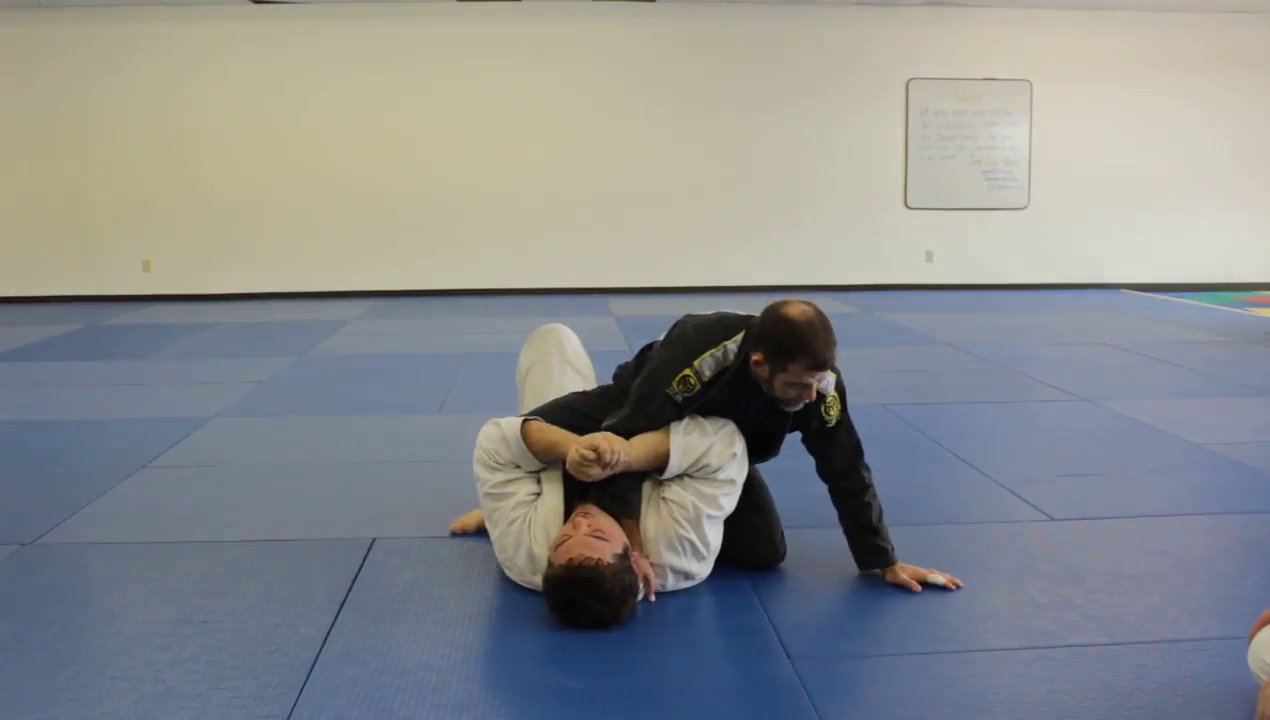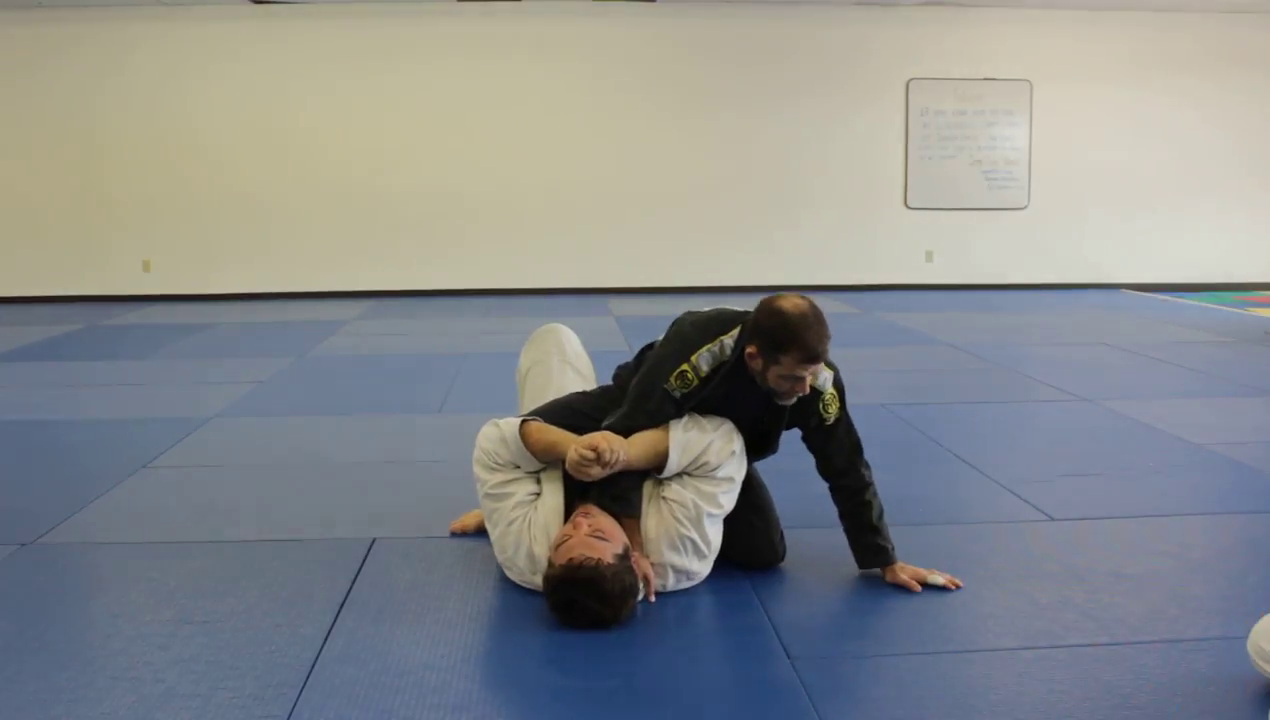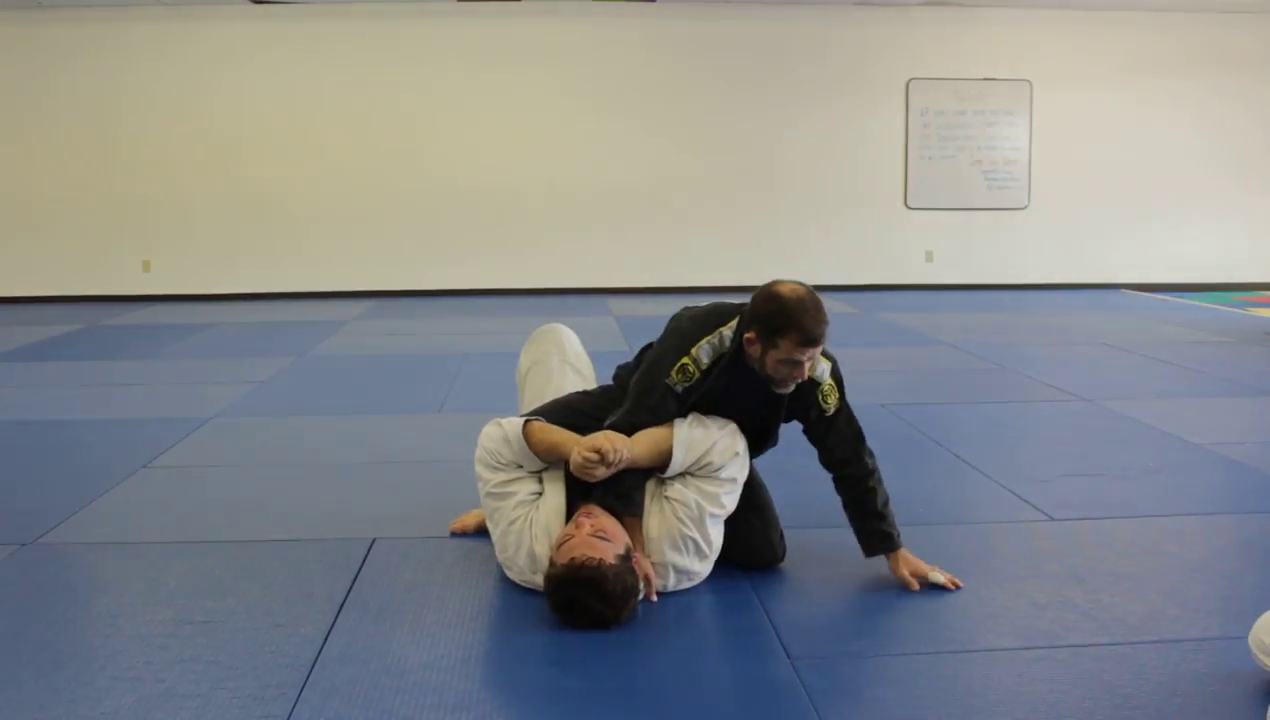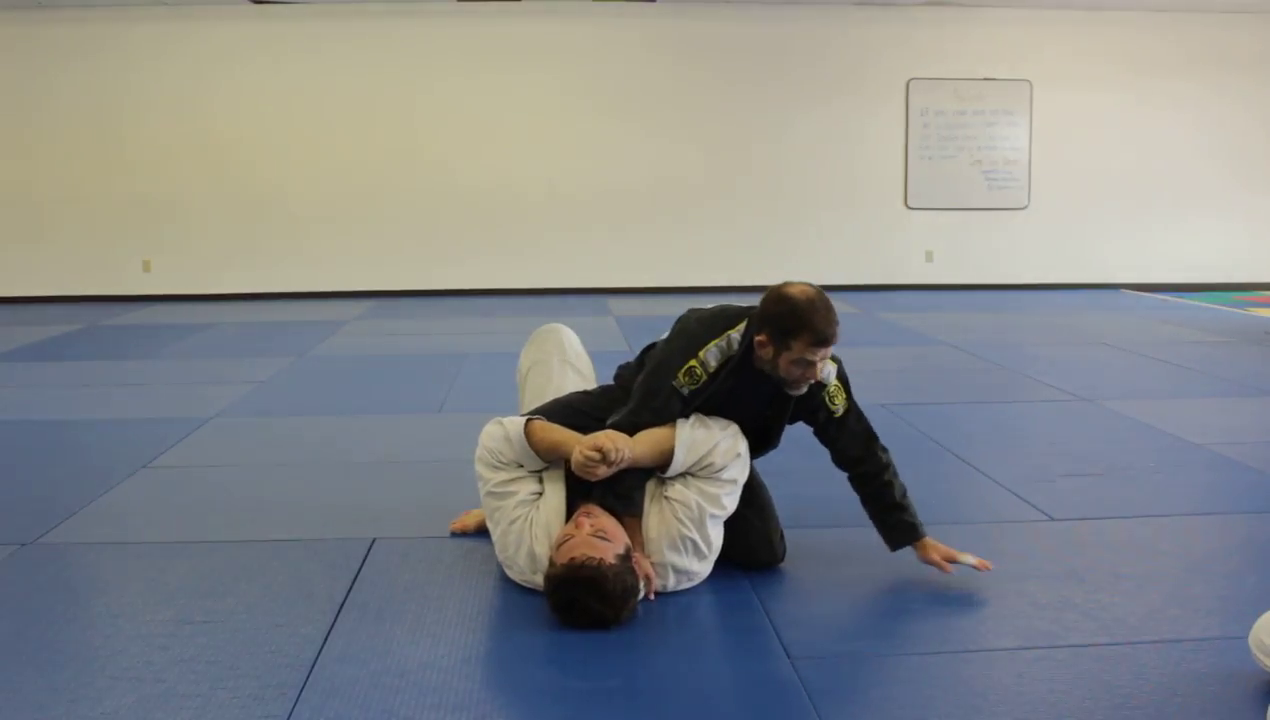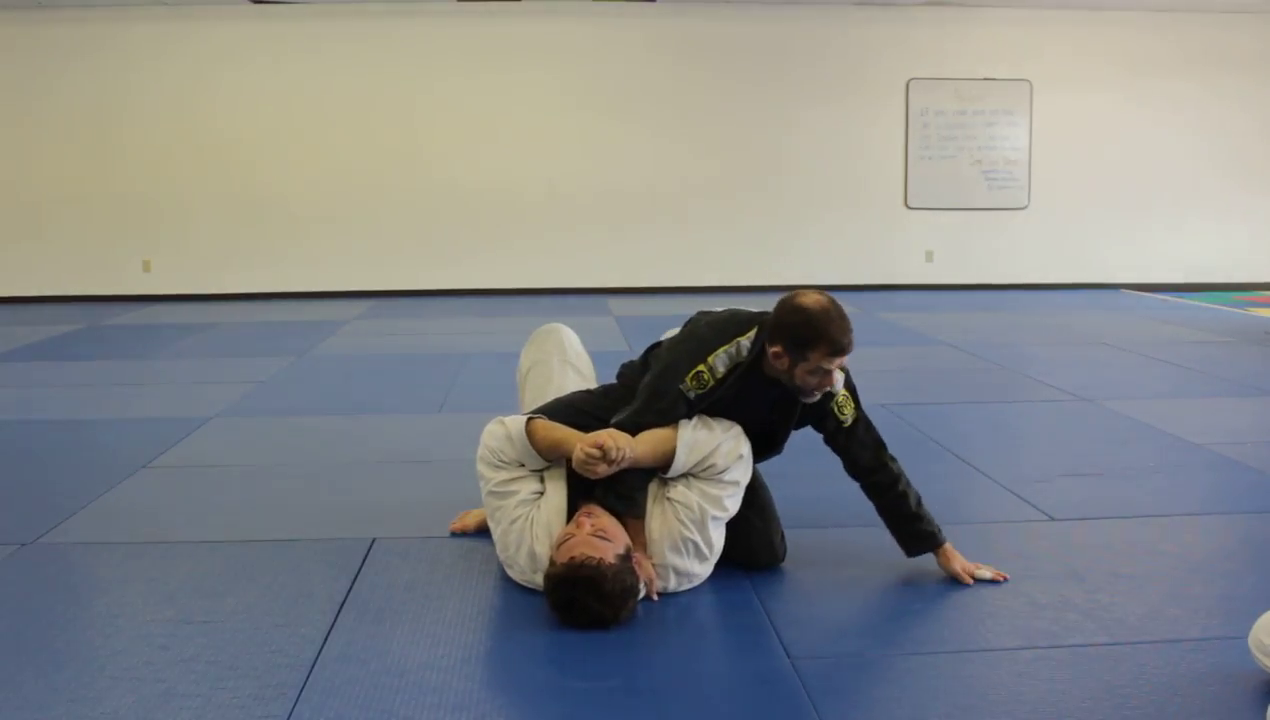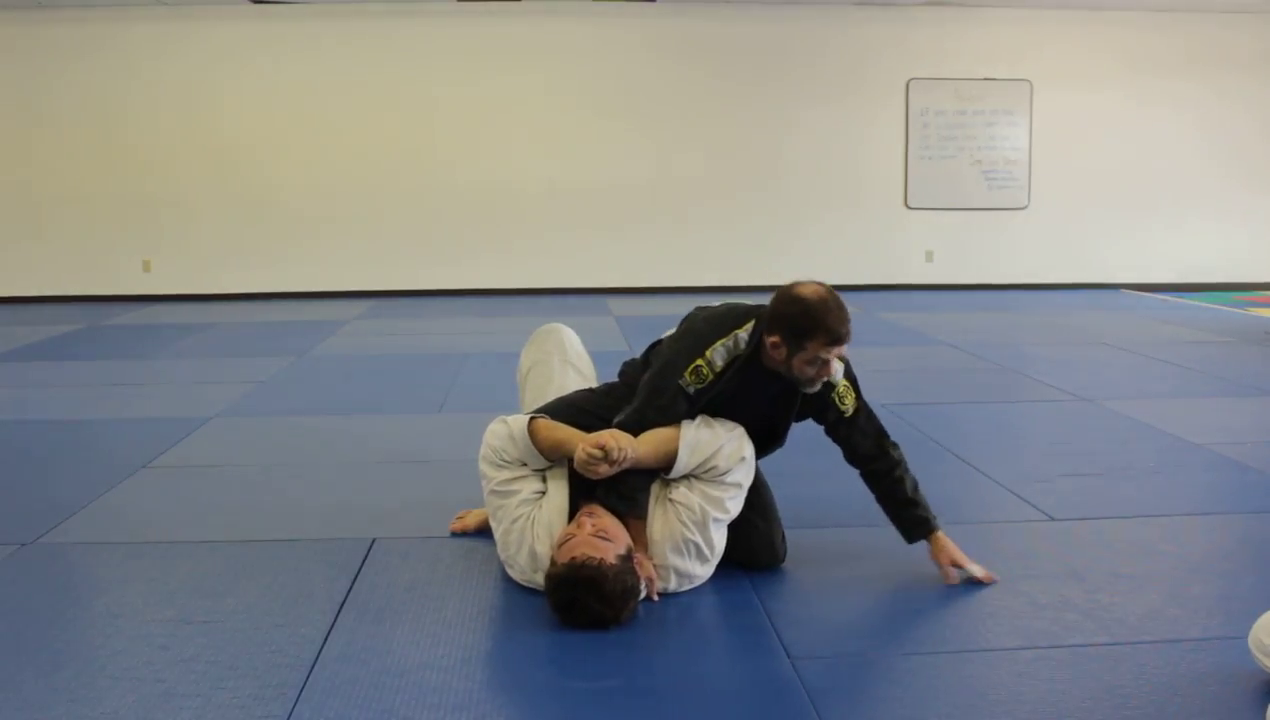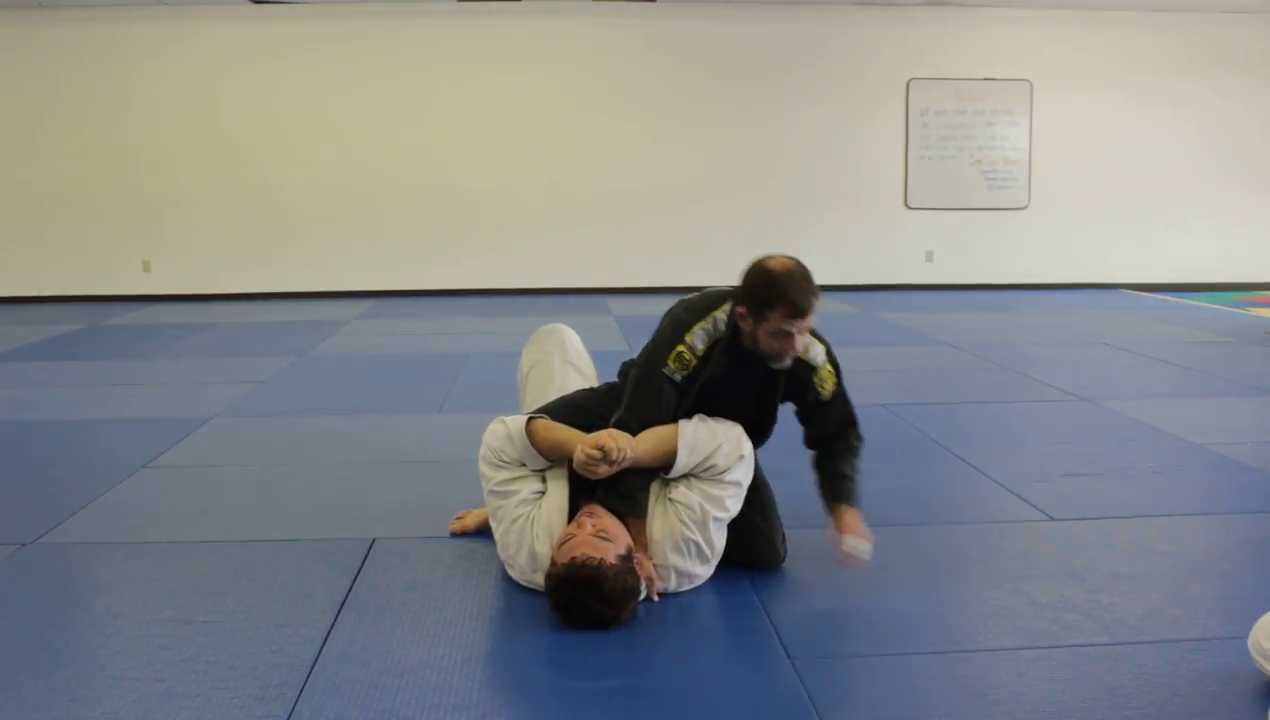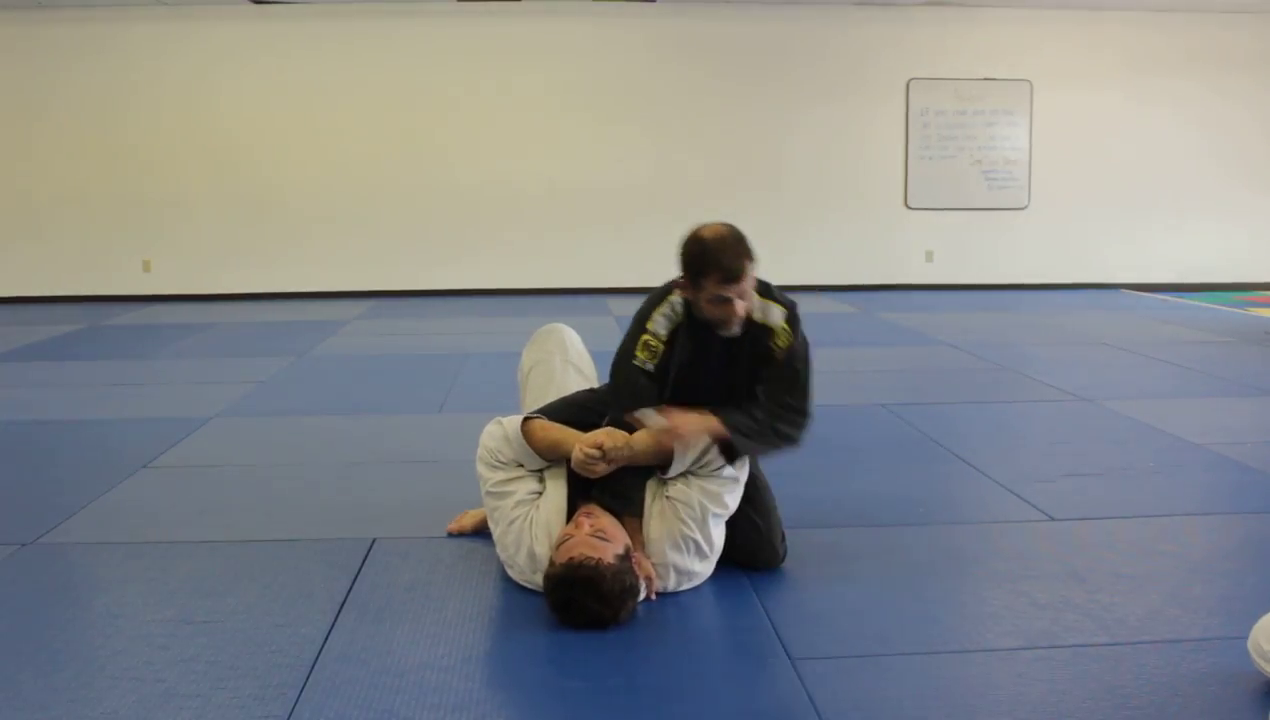
dt=0.2s
person 1, frame 1
left shoulder: (818, 384)
right shoulder: (694, 352)
left elbow: (847, 474)
right elbow: (627, 444)
left wrist: (886, 562)
right hip: (640, 411)
left knee: (763, 552)
person 1, frame 2
left shoulder: (818, 382)
right shoulder: (693, 349)
left elbow: (847, 471)
right elbow: (627, 442)
left wrist: (886, 561)
right hip: (642, 412)
left knee: (763, 553)
person 1, frame 3
left shoulder: (816, 373)
right shoulder: (691, 343)
left elbow: (850, 460)
right elbow: (630, 438)
left wrist: (893, 550)
right hip: (641, 414)
left knee: (763, 552)
person 1, frame 4
left shoulder: (821, 376)
right shoulder: (698, 345)
left elbow: (864, 457)
right elbow: (634, 441)
left wrist: (918, 539)
right hip: (642, 414)
left knee: (762, 552)
person 1, frame 5
left shoulder: (827, 382)
right shoulder: (707, 347)
left elbow: (874, 464)
right elbow: (637, 439)
left wrist: (938, 547)
right hip: (646, 414)
left knee: (763, 552)
person 1, frame 6
left shoulder: (827, 375)
right shoulder: (707, 341)
left elbow: (875, 452)
right elbow: (638, 435)
left wrist: (933, 535)
right hip: (645, 411)
left knee: (764, 552)
person 1, frame 7
left shoulder: (811, 357)
right shoulder: (692, 329)
left elbow: (838, 436)
right elbow: (639, 434)
left wrist: (844, 506)
right hip: (645, 429)
left knee: (765, 553)
person 1, frame 8
left shoulder: (776, 318)
right shoulder: (658, 319)
left elbow: (788, 417)
right elbow: (626, 427)
left wrist: (709, 424)
left hip: (719, 443)
right hip: (649, 420)
left knee: (764, 552)
person 2, frame 1
left shoulder: (524, 552)
right shoulder: (681, 557)
left elbow: (495, 442)
right elbow: (722, 441)
left wrist: (571, 447)
right wrist: (623, 457)
left knee: (553, 338)
person 2, frame 2
left shoulder: (524, 553)
right shoulder: (682, 555)
left elbow: (495, 441)
right elbow: (720, 440)
left wrist: (572, 447)
right wrist: (623, 456)
left knee: (553, 338)
person 2, frame 3
left shoulder: (525, 553)
right shoulder: (682, 555)
left elbow: (497, 441)
right elbow: (723, 442)
left wrist: (574, 448)
right wrist: (626, 454)
left knee: (553, 337)
person 2, frame 4
left shoulder: (524, 550)
right shoulder: (681, 557)
left elbow: (497, 441)
right elbow: (725, 443)
left wrist: (575, 446)
right wrist: (628, 454)
left knee: (553, 337)
person 2, frame 5
left shoulder: (526, 550)
right shoulder: (681, 557)
left elbow: (498, 441)
right elbow: (728, 443)
left wrist: (577, 444)
right wrist: (629, 454)
left knee: (553, 337)
person 2, frame 6
left shoulder: (527, 552)
right shoulder: (682, 557)
left elbow: (502, 440)
right elbow: (731, 445)
left wrist: (578, 445)
right wrist: (631, 454)
left knee: (554, 338)
person 2, frame 7
left shoulder: (527, 553)
right shoulder: (682, 556)
left elbow: (502, 440)
right elbow: (729, 443)
left wrist: (578, 445)
right wrist: (632, 453)
left knee: (555, 337)
person 2, frame 8
left shoulder: (526, 550)
right shoulder: (682, 558)
left elbow: (498, 442)
left wrist: (576, 444)
right wrist: (627, 452)
right hip: (647, 471)
left knee: (556, 338)
